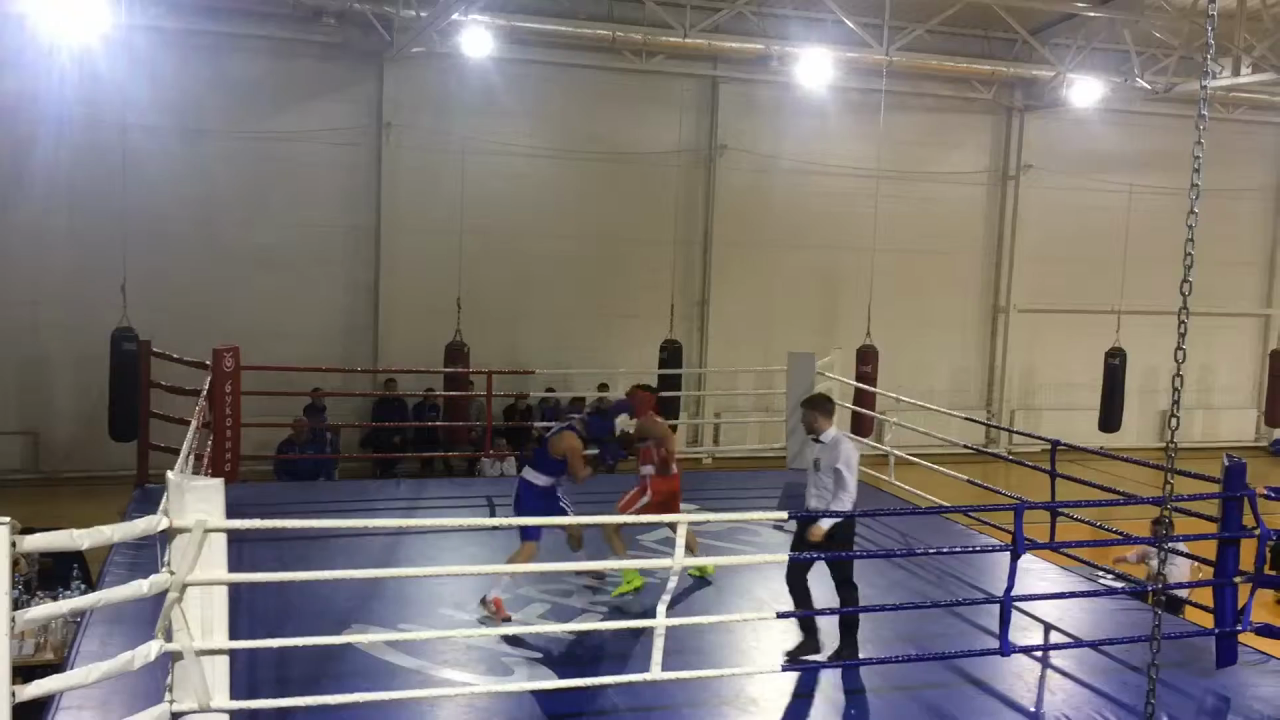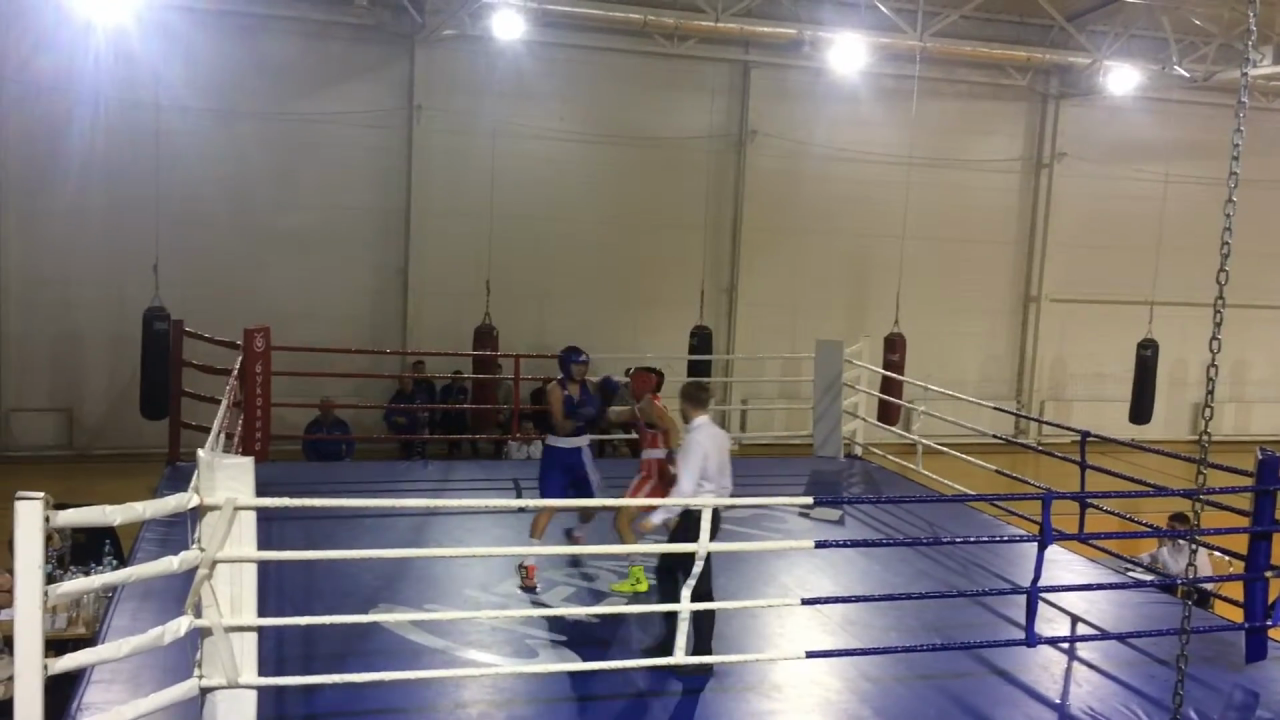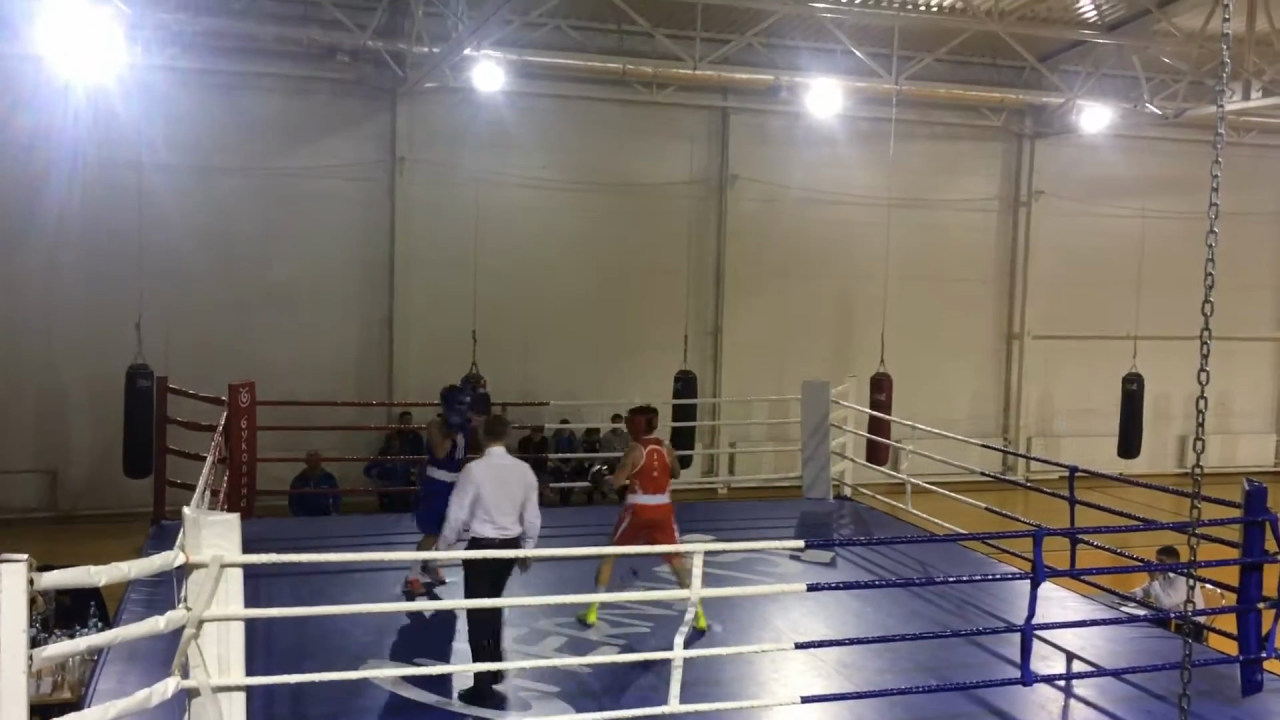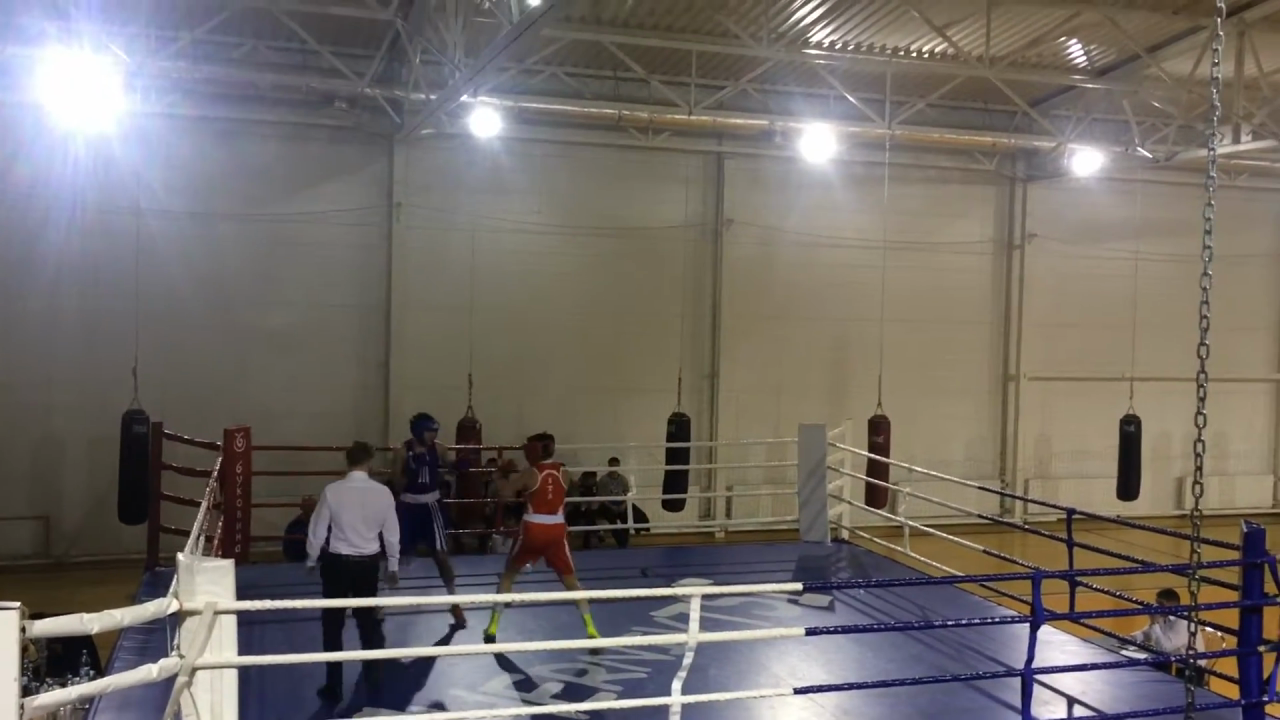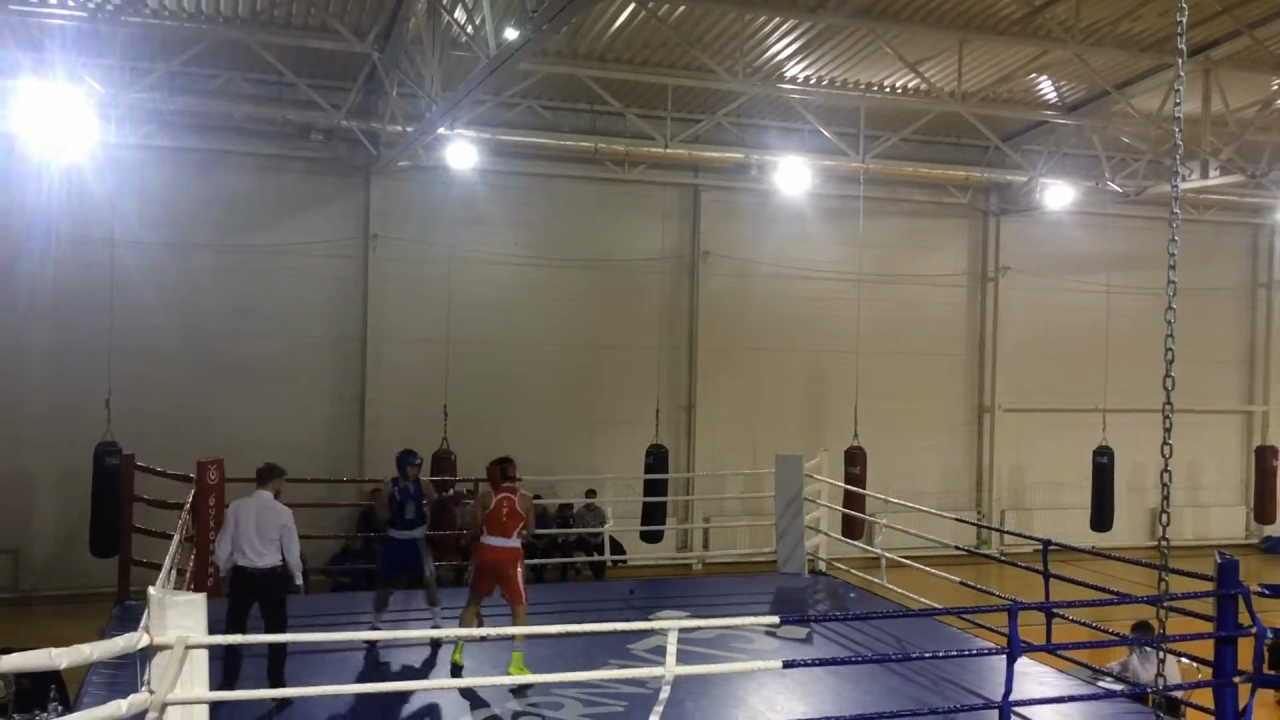
dt=1s
person 1, frame 1
left shoulder: (843, 448)
right shoulder: (815, 445)
left elbow: (847, 495)
left wrist: (823, 524)
right wrist: (806, 518)
left hip: (836, 525)
right hip: (811, 519)
left knee: (844, 584)
right knee: (794, 577)
left ankle: (848, 645)
right ankle: (810, 639)
person 1, frame 2
left shoulder: (696, 439)
right shoulder: (719, 435)
left elbow: (684, 489)
right elbow: (726, 483)
left wrist: (655, 519)
left hip: (695, 518)
right hip: (708, 514)
left knee: (698, 587)
right knee: (667, 571)
left ankle: (702, 656)
right ankle: (669, 642)
person 1, frame 3
left shoulder: (474, 469)
right shoulder: (524, 470)
left elbow: (457, 515)
right elbow: (533, 516)
left wrist: (443, 546)
right wrist: (527, 549)
left hip: (483, 547)
right hip: (511, 546)
left knee: (478, 617)
right knee: (492, 607)
left ankle: (483, 687)
right ankle: (495, 668)
person 1, frame 4
left shoulder: (332, 491)
right shoulder: (382, 493)
left elbow: (318, 531)
right elbow: (392, 533)
left wrist: (311, 560)
right wrist: (393, 566)
left hip: (338, 563)
right hip: (368, 564)
left knee: (333, 626)
right knee: (369, 621)
left ankle: (333, 688)
right ankle: (374, 678)
person 1, frame 5
left shoulder: (236, 508)
right shoulder: (282, 512)
left elbow: (223, 545)
right elbow: (291, 550)
left wrist: (224, 570)
right wrist: (297, 576)
left hip: (242, 575)
right hip: (272, 577)
left knee: (235, 630)
right knee: (276, 634)
left ankle: (227, 683)
right ankle: (277, 688)
person 2, frame 1
left shoulder: (646, 423)
right shoulder: (650, 422)
left elbow: (669, 439)
left wrist: (666, 462)
left hip: (654, 484)
right hip: (670, 483)
left knee: (610, 527)
right knee: (676, 523)
left ankle: (631, 576)
right ankle: (703, 565)
person 2, frame 2
left shoulder: (649, 406)
right shoulder: (640, 407)
left elbow: (672, 428)
right elbow: (616, 416)
left wrist: (670, 462)
left hip: (656, 468)
right hip: (655, 467)
left knee: (622, 519)
left ankle: (637, 577)
person 2, frame 3
left shoulder: (634, 450)
right shoulder: (667, 449)
left elbow: (618, 481)
right elbow: (675, 474)
left hip: (638, 511)
right hip: (662, 511)
left knee: (609, 556)
right knee: (678, 562)
left ankle: (592, 612)
right ankle: (698, 615)
person 2, frame 4
left shoulder: (530, 473)
right shoulder: (563, 472)
left elbow: (504, 491)
left hip: (532, 529)
right hip: (556, 530)
left knee: (509, 574)
right knee: (570, 579)
left ankle: (493, 625)
right ankle: (590, 627)
person 2, frame 5
left shoulder: (486, 496)
right shoulder: (525, 499)
left elbow: (474, 525)
right elbow: (529, 531)
left hip: (486, 552)
right hip: (510, 555)
left knee: (473, 603)
right knee: (519, 609)
left ankle: (458, 652)
right ankle: (516, 663)
person 3, frame 1
left shoulder: (573, 426)
right shoulder: (573, 441)
right elbow: (579, 477)
left hip: (546, 487)
right hip: (532, 489)
left knee: (574, 527)
right knee: (530, 547)
left ankle: (581, 564)
right ankle: (492, 598)
person 3, frame 2
left shoulder: (589, 386)
right shoulder: (555, 390)
left elbow: (600, 415)
right elbow: (560, 428)
left wrist: (598, 406)
right wrist: (578, 418)
left hip: (580, 451)
right hip: (557, 452)
right knee: (549, 507)
left ankle: (576, 533)
right ankle: (528, 564)
person 3, frame 3
left shoulder: (465, 421)
right shoulder: (436, 425)
right elbow: (440, 454)
right wrist: (451, 431)
left hip: (455, 482)
right hip: (436, 483)
right knee: (431, 535)
left ankle: (429, 565)
right ankle: (413, 578)
person 3, frame 4
left shoulder: (439, 449)
right shoulder: (403, 451)
left elbow: (442, 475)
right elbow: (397, 483)
right wrist: (413, 470)
left hip: (431, 507)
right hip: (408, 507)
left knee: (442, 556)
left ankle: (454, 603)
person 3, frame 5
left shoulder: (423, 485)
right shoulder: (390, 487)
right wrist: (397, 507)
left hip: (417, 539)
right hip: (395, 541)
left knee: (429, 580)
right knee: (384, 588)
left ankle: (437, 625)
right ankle: (377, 625)
